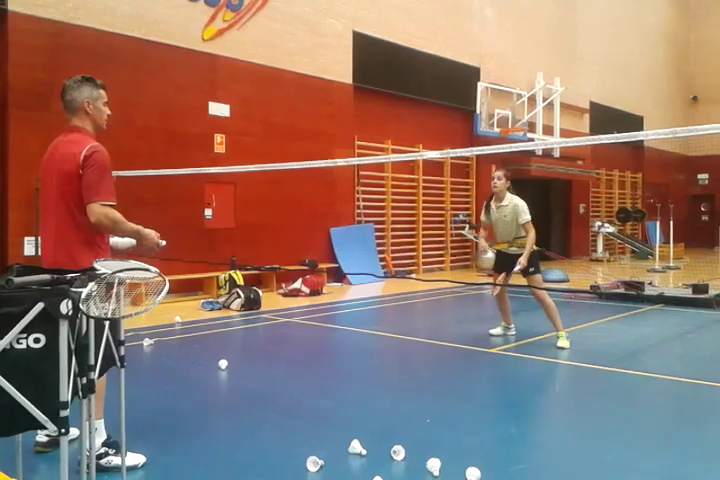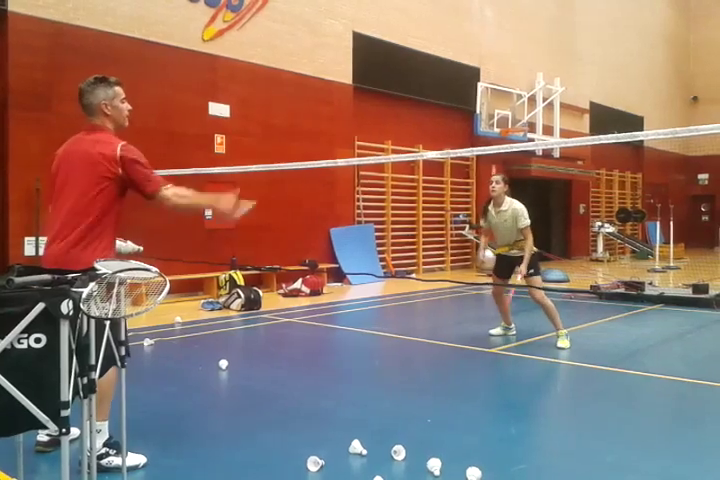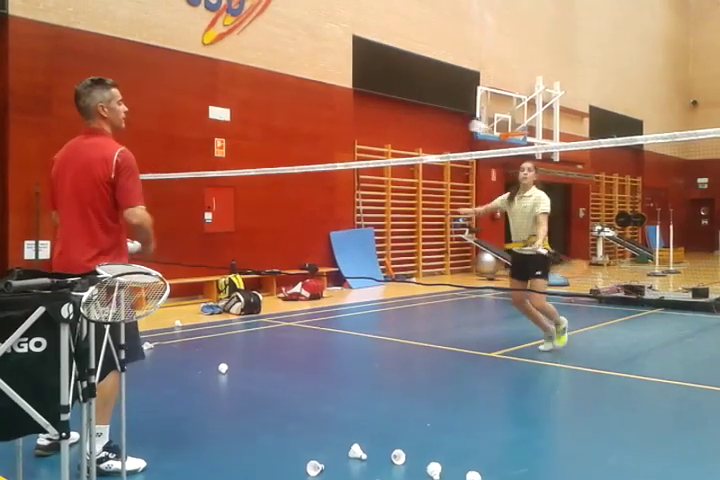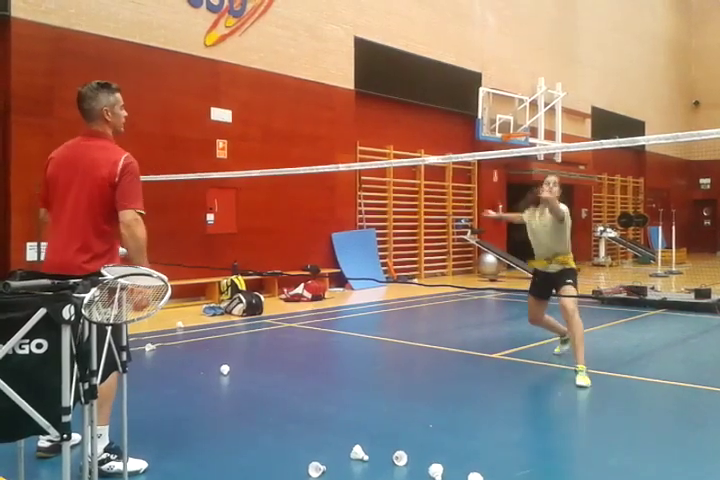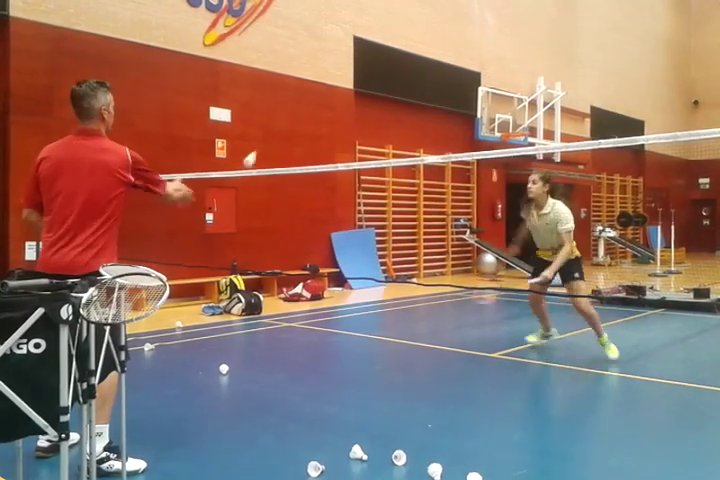
dt=0.4s
person 1, frame 1
left shoulder: (54, 150)
right shoulder: (92, 152)
right elbow: (98, 213)
left wrist: (110, 239)
right wrist: (141, 233)
left hip: (55, 266)
right hip: (84, 269)
left ankle: (49, 429)
right ankle: (99, 446)
person 1, frame 2
left shoulder: (65, 150)
right shoulder: (119, 152)
right elbow: (168, 195)
right wrist: (217, 202)
left hip: (56, 265)
right hip: (88, 268)
right knee: (106, 357)
left ankle: (50, 429)
right ankle: (100, 446)
person 1, frame 3
left shoulder: (63, 155)
right shoulder: (118, 156)
left elbow: (58, 216)
right elbow: (136, 218)
right wrist: (148, 243)
left hip: (66, 270)
right knee: (110, 360)
left ankle: (49, 432)
right ankle: (99, 450)
person 1, frame 4
left shoulder: (58, 156)
right shoulder: (120, 161)
left elbow: (44, 214)
right elbow: (130, 223)
left hip: (56, 272)
right hip: (96, 274)
right knee: (107, 362)
left ankle: (50, 434)
right ankle: (101, 451)
person 1, frame 5
left shoulder: (48, 154)
right shoulder: (122, 158)
left elbow: (30, 215)
right elbow: (172, 193)
right wrist: (181, 189)
left hip: (52, 271)
right hip: (93, 274)
right knee: (107, 360)
left ankle: (48, 434)
right ankle: (101, 450)
person 2, frame 1
left shoulder: (517, 204)
right shoulder: (489, 205)
left elbow: (531, 233)
right elbow: (484, 227)
left wrist: (525, 256)
right wrist: (482, 239)
left hip: (524, 251)
right hip: (503, 251)
left knee: (539, 293)
right knee: (498, 289)
left ankle: (561, 334)
right ankle: (508, 325)
person 2, frame 2
left shoulder: (517, 208)
right shoulder: (488, 209)
left elbow: (529, 237)
right elbow: (485, 233)
left wrist: (524, 264)
right wrist: (482, 248)
left hip: (525, 253)
right hip: (504, 254)
left knee: (538, 296)
right knee: (497, 292)
left ankle: (561, 333)
right ankle: (508, 326)
person 2, frame 3
left shoulder: (541, 197)
right shoulder: (511, 197)
left elbow: (542, 222)
right elbow: (486, 208)
left wrist: (540, 241)
right wrist: (470, 211)
left hip: (538, 253)
right hip: (519, 253)
left knee: (537, 303)
right knee: (518, 301)
left ankle: (559, 323)
right ankle: (551, 335)
person 2, frame 4
left shoulder: (561, 210)
right shoulder: (531, 211)
left elbow: (558, 214)
right elbow: (521, 218)
left wrist: (551, 201)
right wrist: (498, 215)
left hip: (563, 268)
right hip: (541, 270)
left knee: (569, 310)
right knee: (535, 318)
left ankle: (581, 368)
right ankle: (565, 335)
person 2, frame 5
left shoulder: (560, 210)
right shoulder: (528, 208)
left elbow: (566, 246)
left wrist: (552, 269)
right wrist: (515, 244)
left hip: (567, 258)
right hip: (543, 256)
left knee: (581, 305)
right knee: (535, 300)
left ankle: (604, 340)
right ankle: (547, 331)
